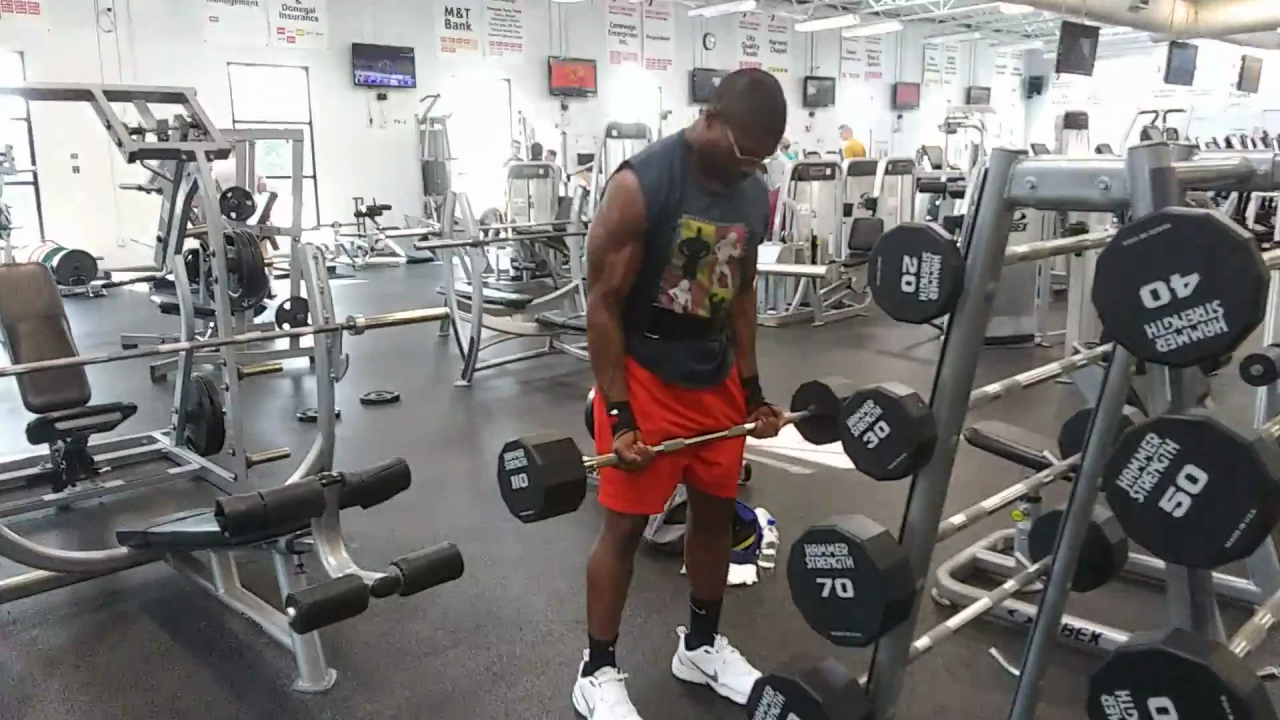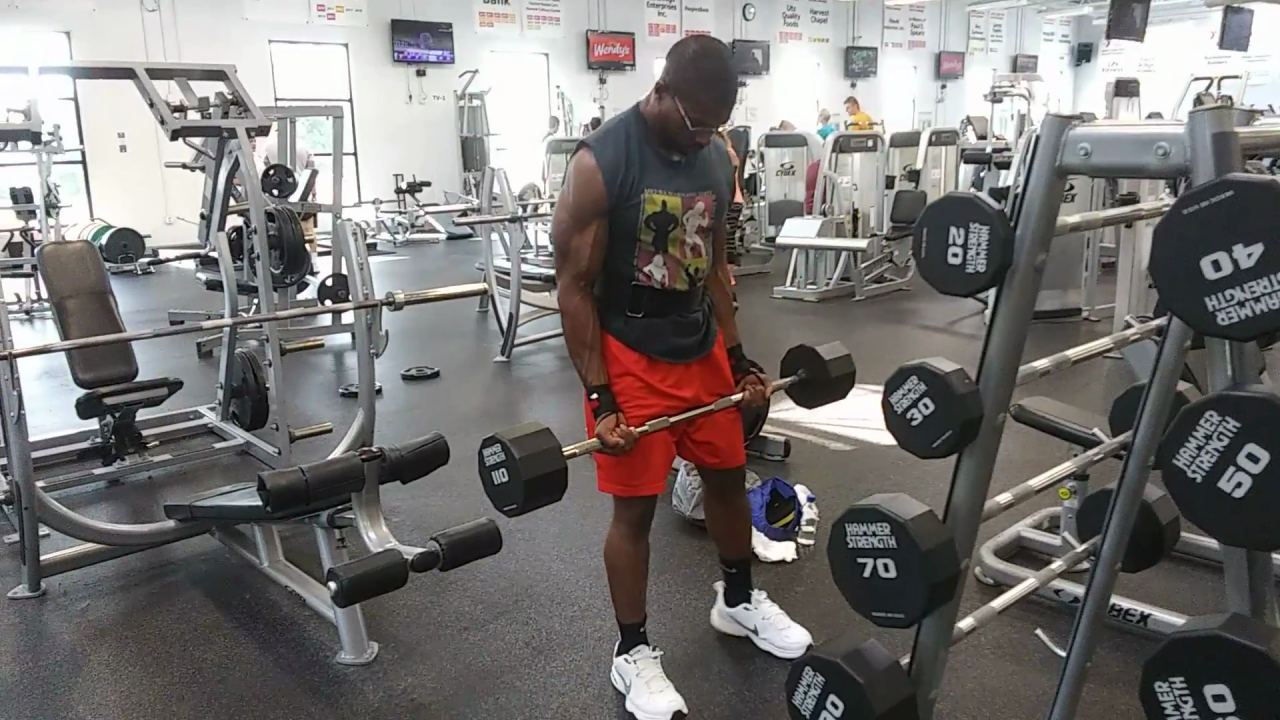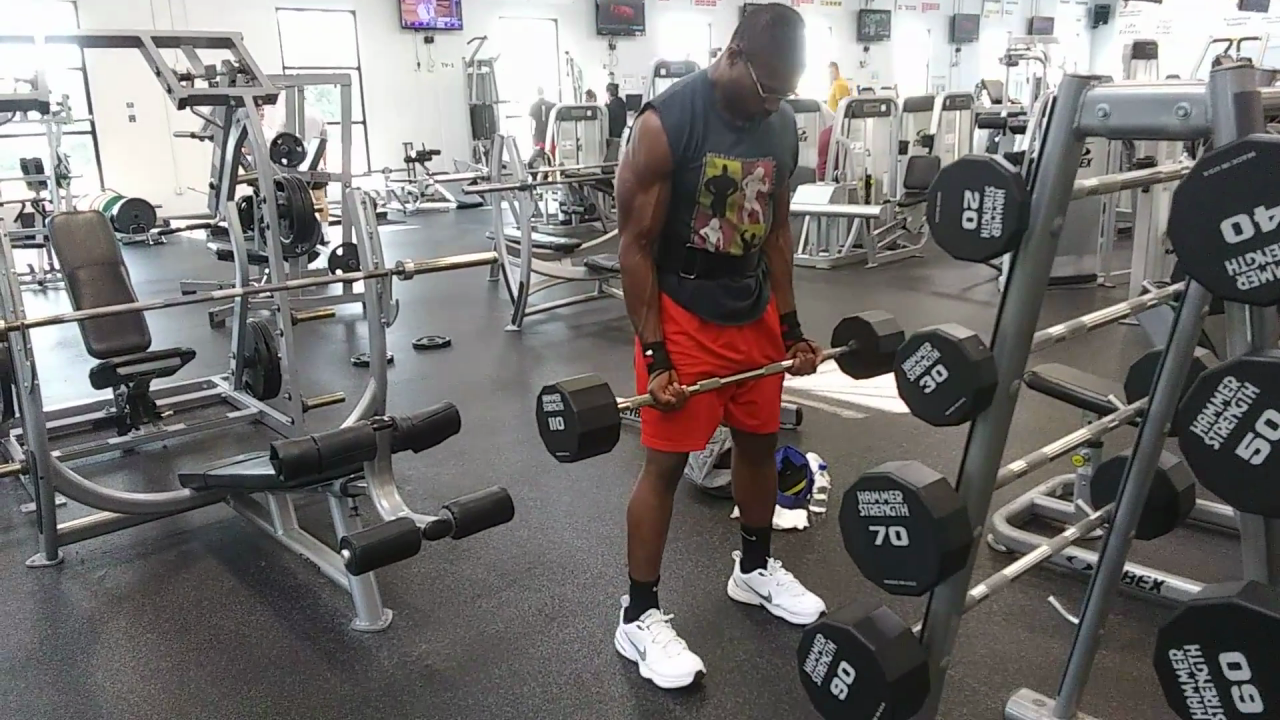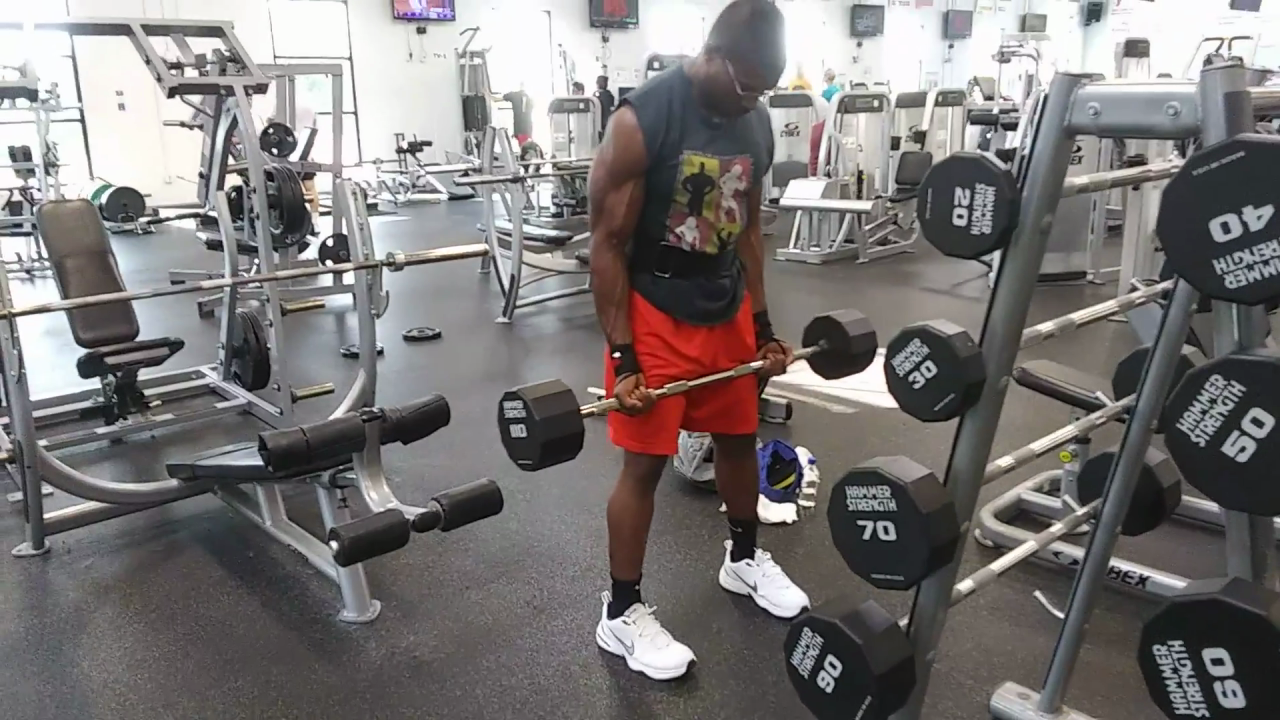
dt=0.7s
person 1, frame 1
left shoulder: (754, 193)
right shoulder: (639, 184)
right elbow: (603, 304)
left wrist: (751, 389)
right wrist: (619, 415)
left hip: (715, 380)
right hip: (644, 378)
left knee: (716, 511)
right knee: (625, 526)
left ankle: (700, 645)
person 1, frame 2
left shoulder: (717, 159)
right shoulder: (600, 163)
right elbow: (575, 288)
left wrist: (738, 357)
right wrist: (599, 399)
left hip: (703, 349)
right hip: (631, 359)
left knee: (728, 477)
right knee: (635, 506)
left ankle: (738, 599)
right ankle: (632, 652)
person 1, frame 3
left shoulder: (781, 127)
right shoulder: (666, 123)
right elbow: (635, 246)
left wrist: (791, 326)
right wrist: (655, 356)
left hip: (753, 313)
right hip: (681, 314)
left knee: (760, 442)
right knee: (664, 462)
left ankle: (754, 567)
right ankle: (639, 616)
person 1, frame 4
left shoulder: (755, 124)
right shoulder: (642, 120)
right elbow: (608, 245)
left wrist: (761, 326)
right wrist: (621, 358)
left hip: (727, 310)
right hip: (655, 315)
left knee: (740, 439)
right knee: (644, 462)
left ankle: (744, 558)
right ankle: (622, 613)
